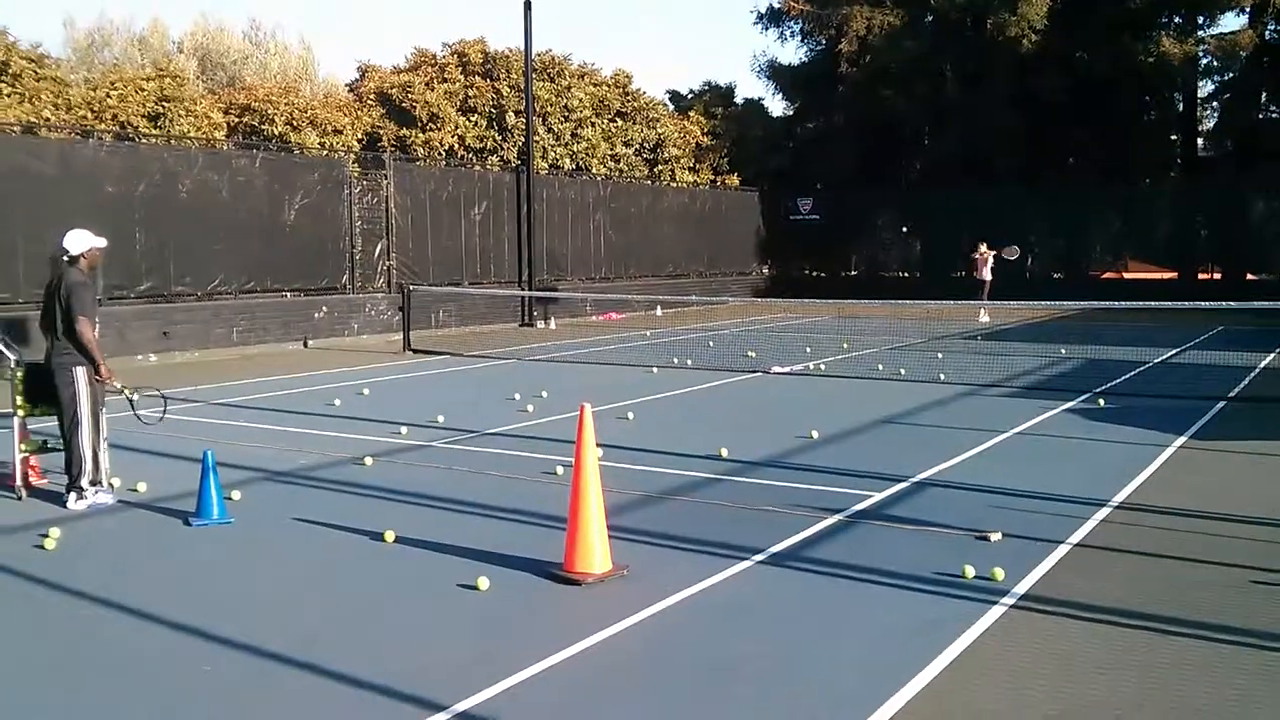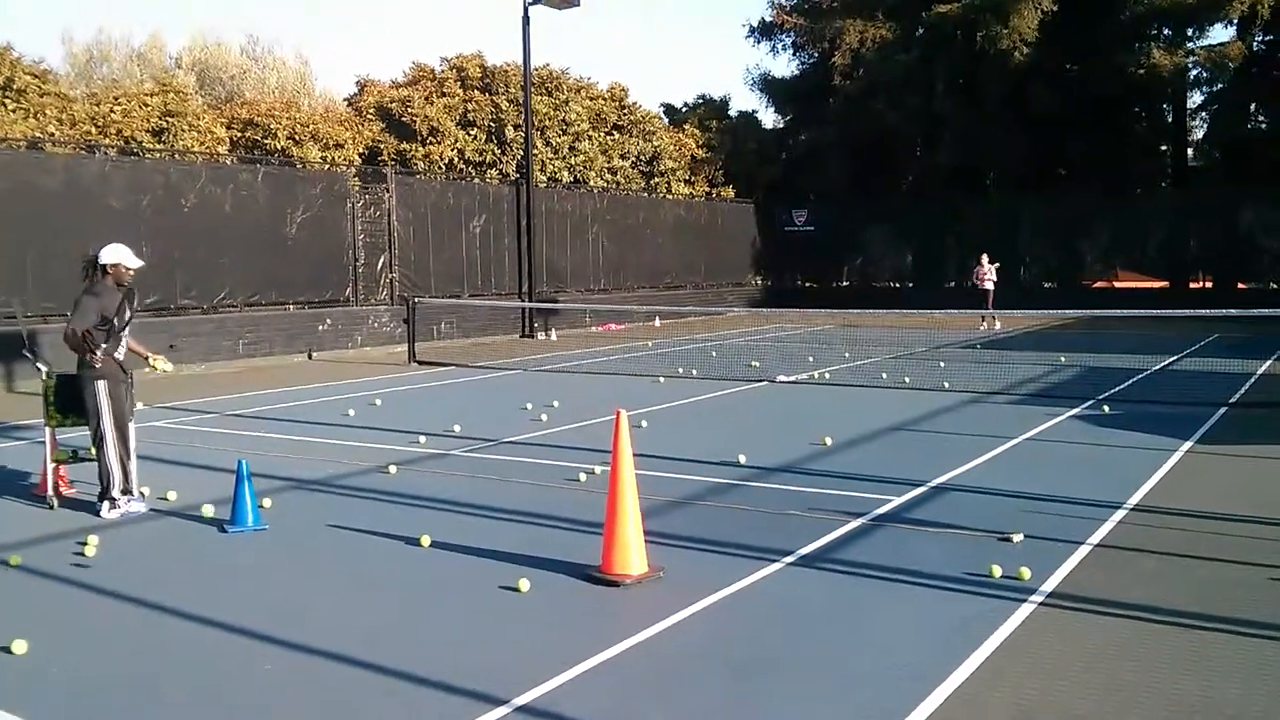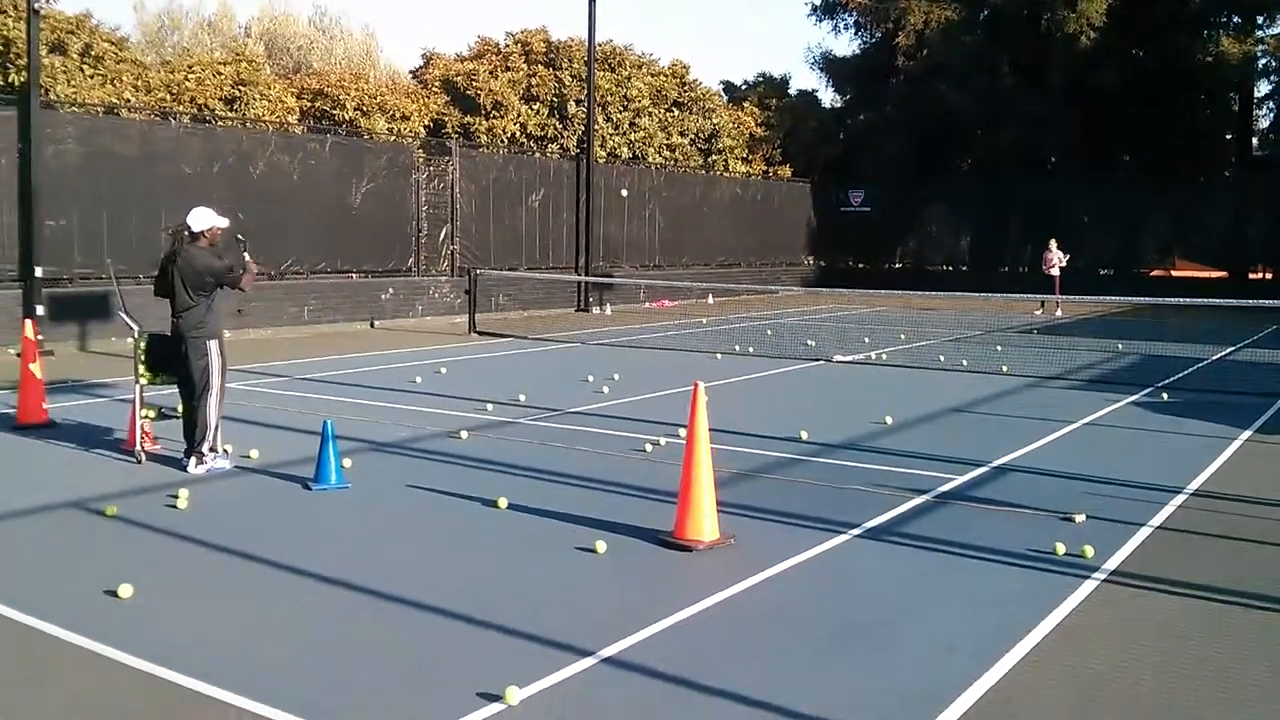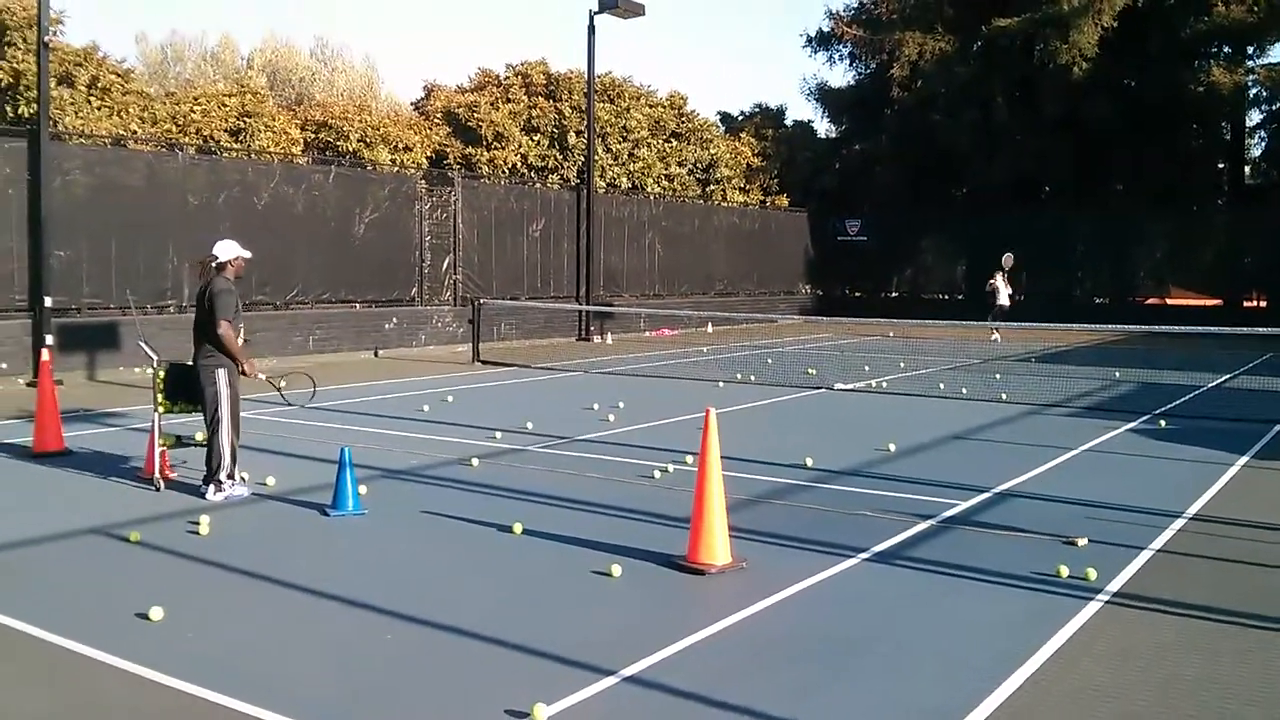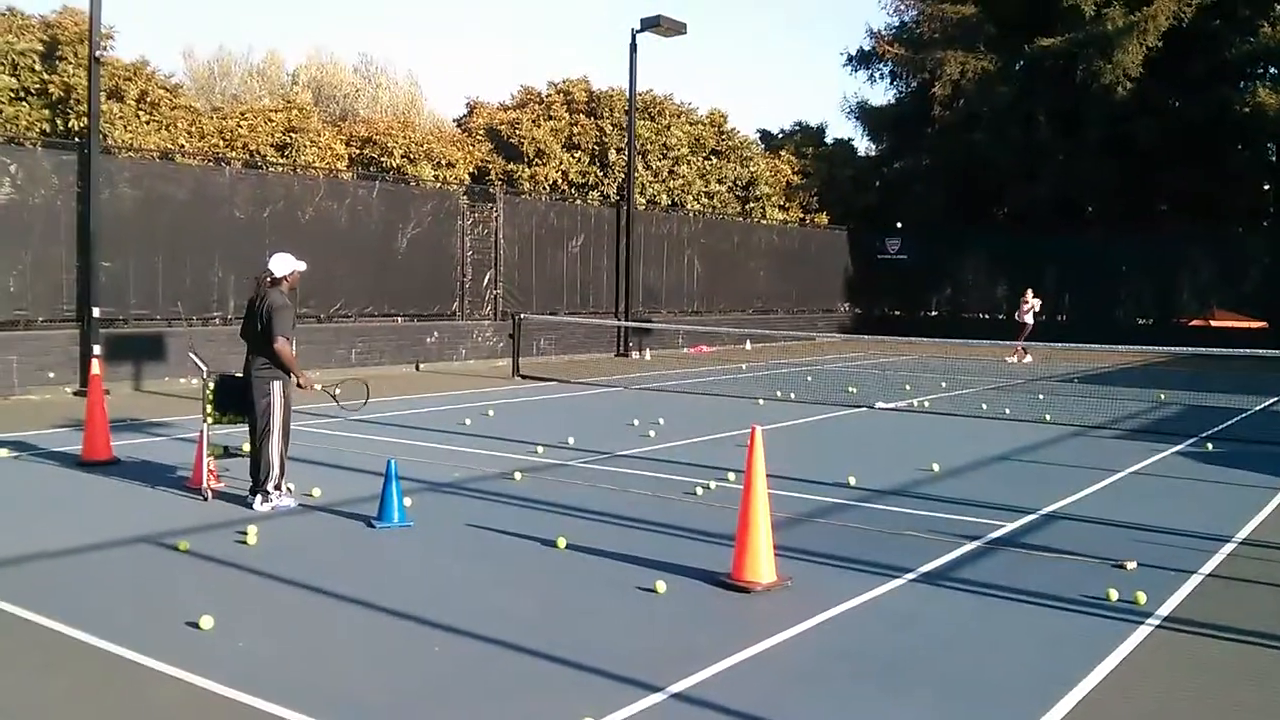
dt=1s
person 1, frame 1
left shoulder: (58, 280)
right shoulder: (80, 282)
left elbow: (45, 323)
right elbow: (82, 327)
right wrist: (101, 363)
left hip: (63, 362)
right hip: (76, 364)
left knee: (90, 426)
right knee: (83, 428)
left ankle: (92, 483)
right ankle: (80, 491)
person 1, frame 2
left shoulder: (118, 294)
right shoulder: (93, 296)
right elbow: (71, 332)
left wrist: (147, 355)
right wrist: (86, 353)
left hip: (118, 375)
right hip: (102, 377)
left knee: (123, 436)
right knee: (111, 438)
left ankle: (123, 493)
right ankle: (113, 501)
person 1, frame 3
left shoulder: (173, 256)
right shoulder: (209, 261)
left elbow: (160, 289)
right elbow: (244, 283)
right wrist: (250, 267)
left hip: (183, 333)
right hip: (204, 336)
left knee: (192, 394)
right knee: (209, 394)
left ankle: (195, 449)
right ankle: (201, 456)
person 1, frame 4
left shoulder: (209, 287)
right shoulder: (225, 289)
left elbow: (201, 329)
right elbow: (223, 330)
right wrist: (244, 361)
left hip: (208, 363)
right hip: (219, 365)
left knee: (219, 424)
right knee: (224, 425)
left ankle: (214, 478)
right ankle: (220, 485)
person 1, frame 5
left shoulder: (257, 299)
right shoulder: (281, 304)
left elbow: (245, 333)
right elbow: (280, 345)
right wrist: (299, 374)
left hip: (255, 373)
right hip: (272, 377)
left knee: (262, 434)
right knee: (274, 435)
left ankle: (260, 488)
right ankle: (268, 494)
